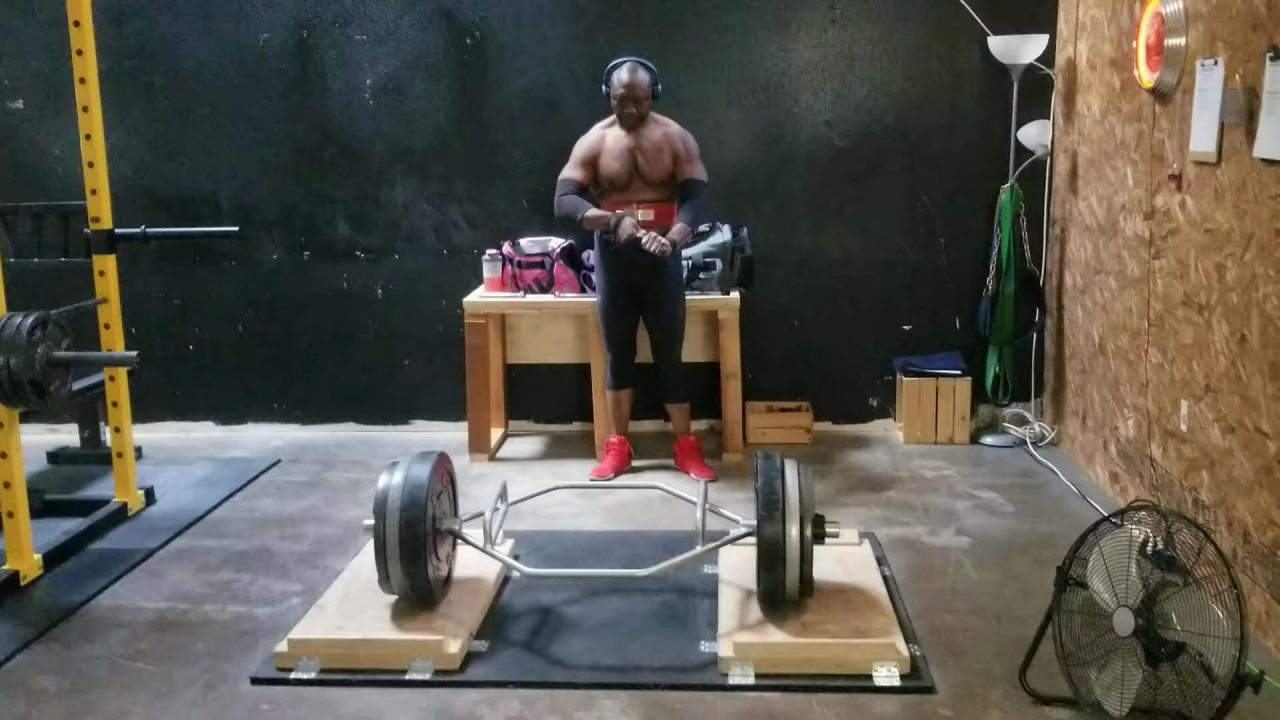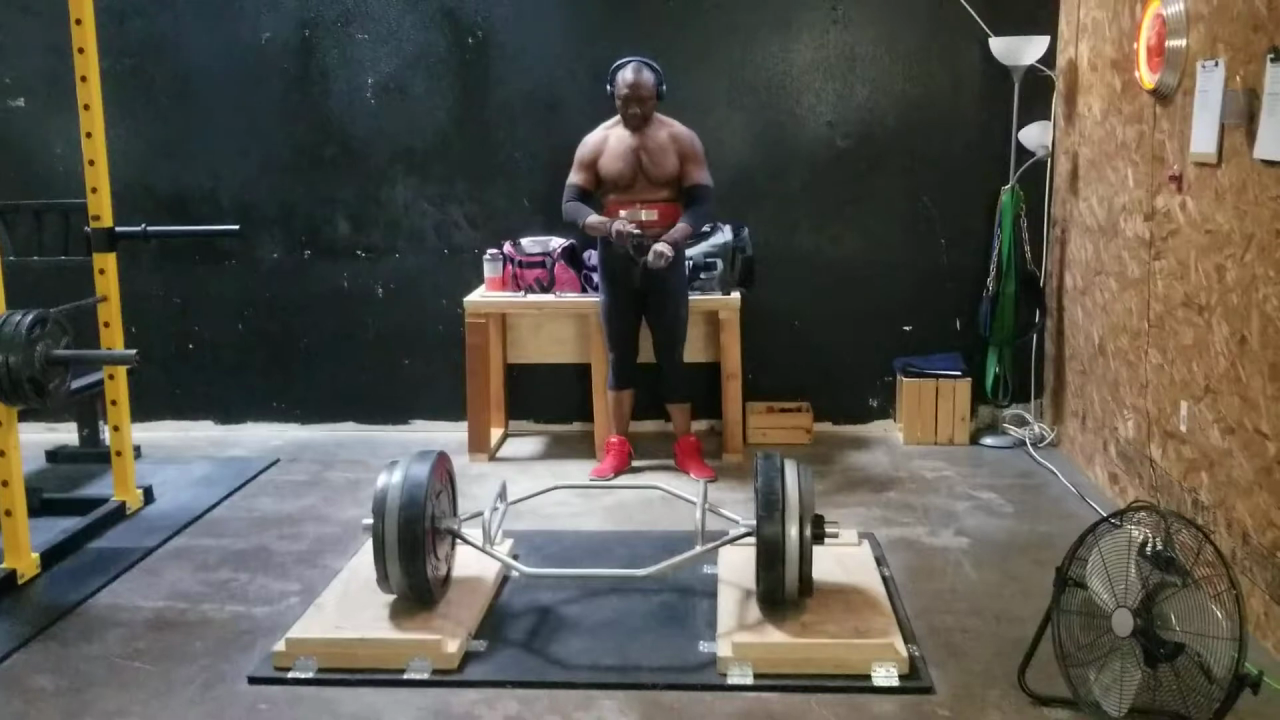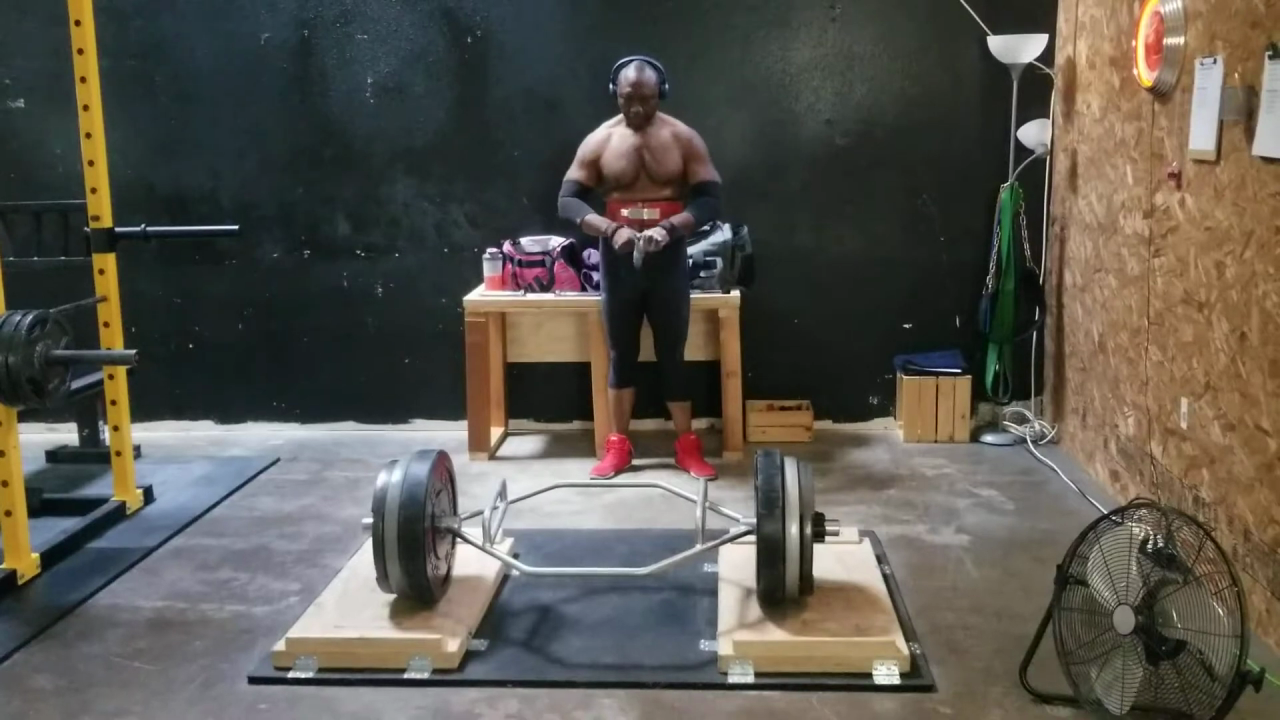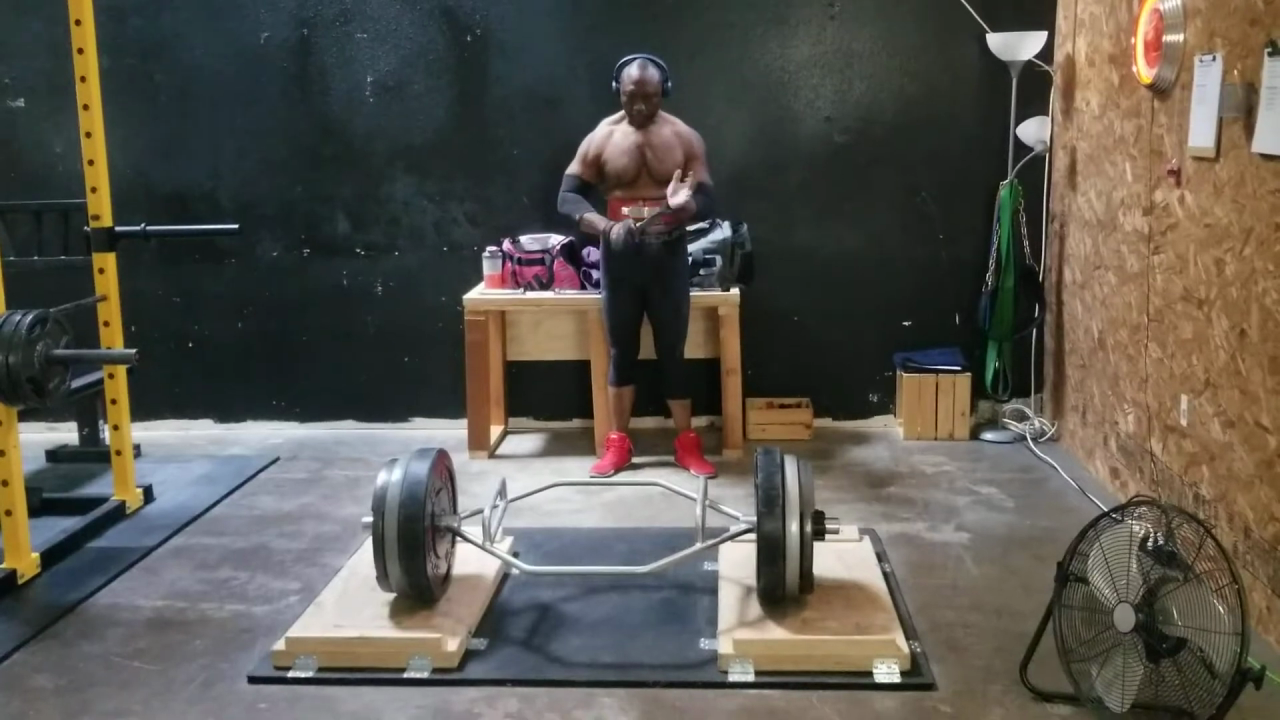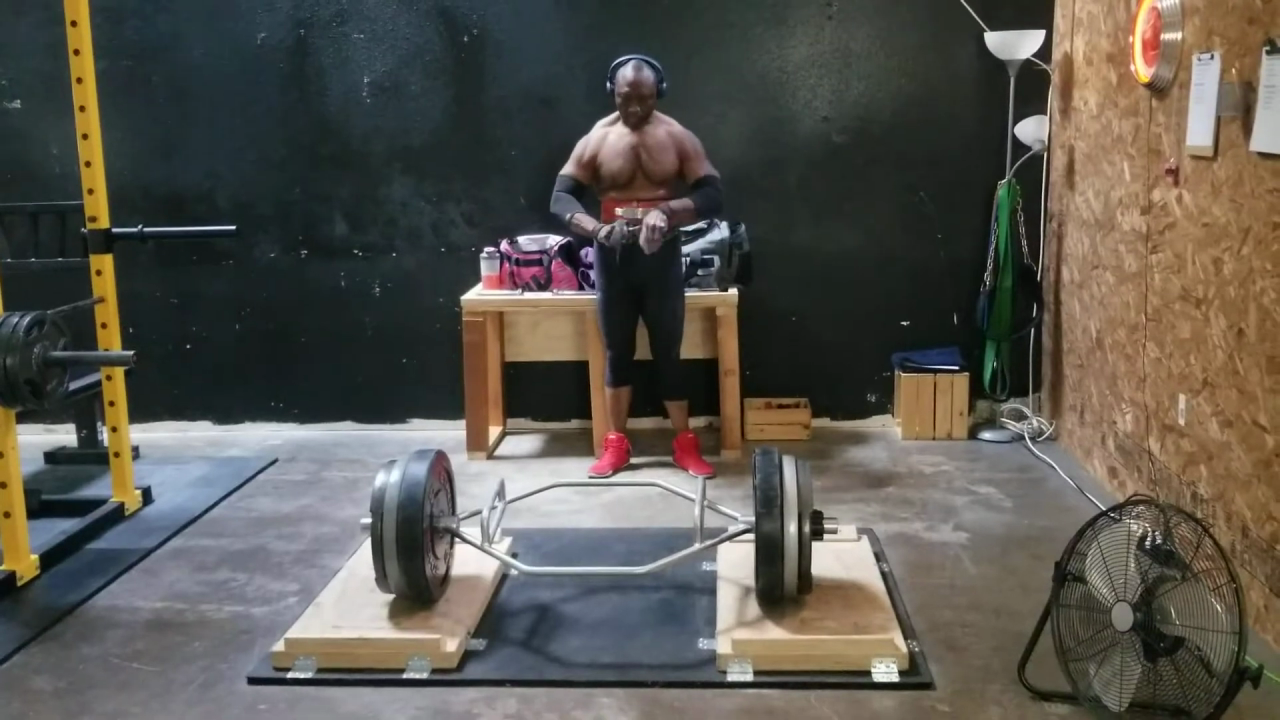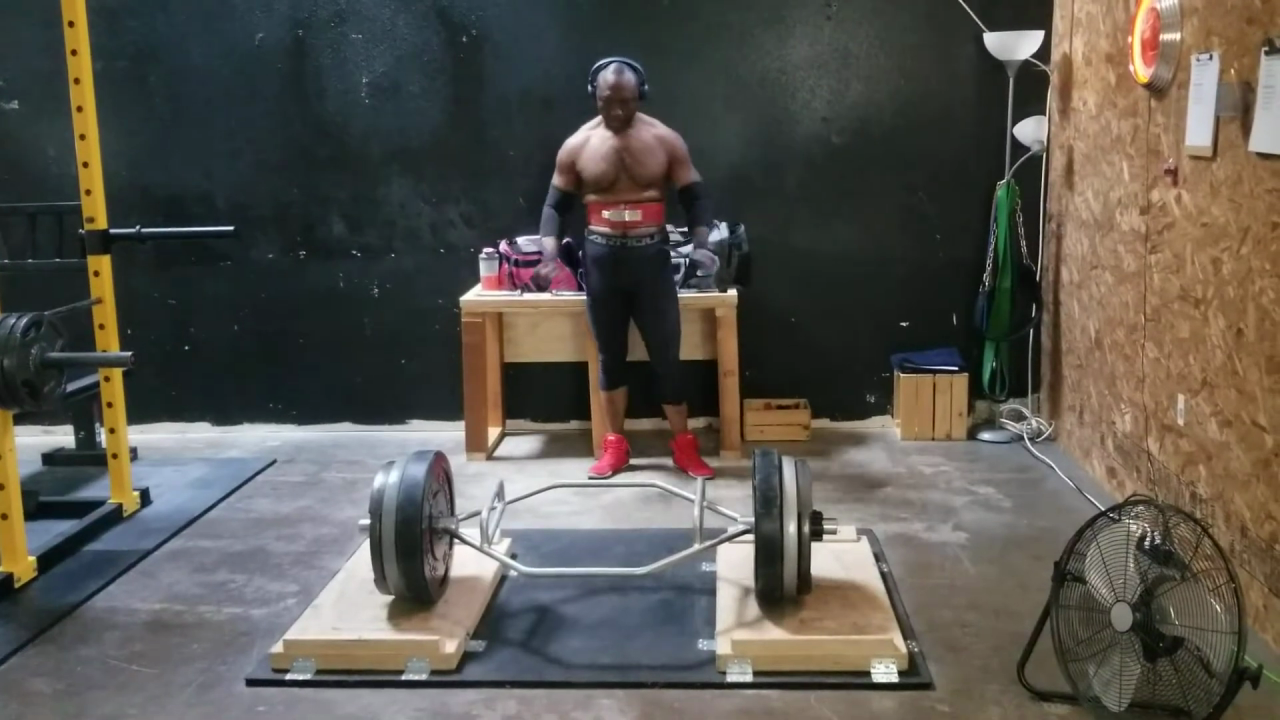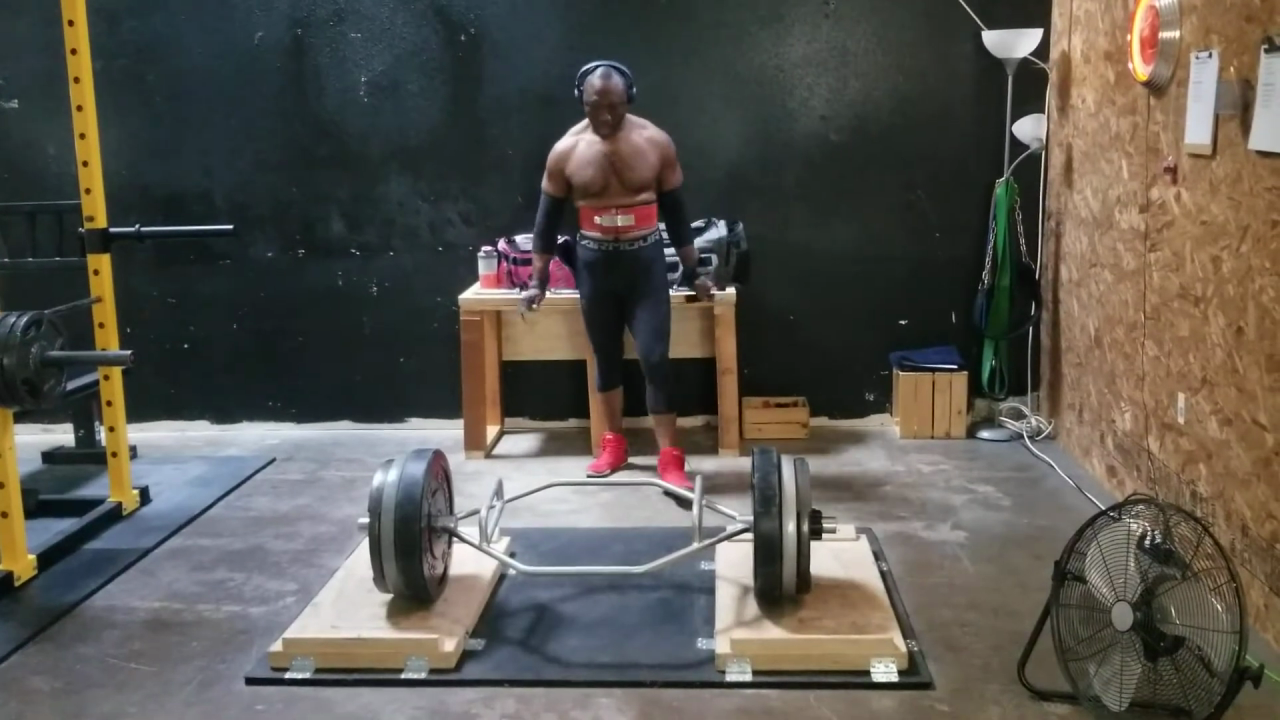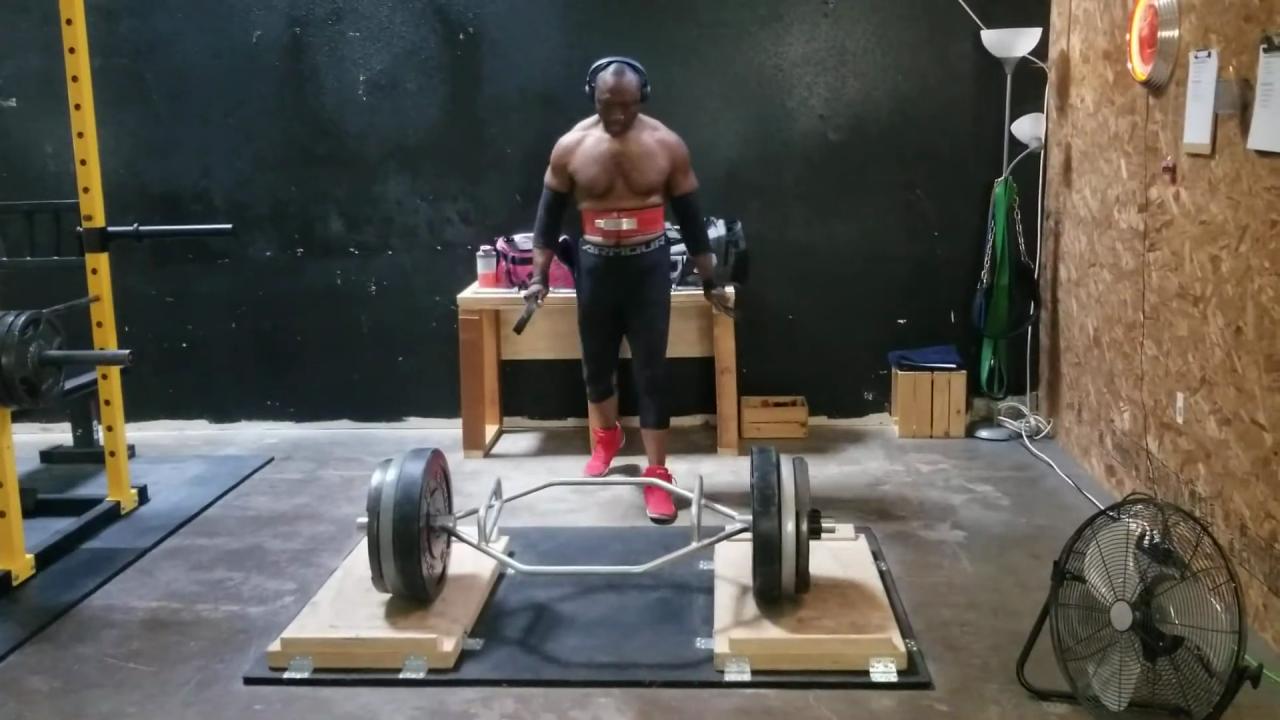
dt=0.3s
person 1, frame 1
left shoulder: (677, 139)
right shoulder: (592, 142)
left elbow: (696, 198)
right elbow: (564, 201)
left wrist: (672, 238)
right wrist: (613, 220)
left hip: (662, 257)
right hip: (613, 258)
left knee: (669, 355)
right knee: (618, 355)
left ankle: (687, 446)
right ankle: (618, 446)
person 1, frame 2
left shoulder: (683, 140)
right shoulder: (595, 143)
left elbow: (701, 204)
right elbow: (571, 205)
left wrist: (672, 241)
right wrist: (607, 224)
left hip: (666, 258)
right hip: (616, 258)
left knee: (671, 355)
right knee: (620, 355)
left ankle: (686, 447)
right ankle: (618, 446)
person 1, frame 3
left shoulder: (685, 139)
right shoulder: (598, 142)
left elbow: (710, 200)
right elbow: (567, 201)
left wrist: (670, 227)
right wrist: (609, 229)
left hip: (669, 257)
right hip: (619, 259)
left knee: (672, 354)
right knee: (621, 353)
left ankle: (687, 445)
right ankle: (618, 445)
person 1, frame 4
left shoulder: (685, 138)
right shoulder: (600, 139)
left elbow: (706, 201)
right elbow: (568, 196)
left wrist: (683, 205)
right wrist: (606, 226)
left hip: (669, 253)
right hip: (620, 255)
left knee: (672, 352)
right knee: (621, 351)
left ankle: (687, 444)
right ankle: (618, 442)
person 1, frame 5
left shoulder: (680, 138)
right shoulder: (595, 140)
left elbow: (713, 196)
right elbow: (561, 196)
left wrist: (667, 211)
right wrist: (595, 228)
left hip: (662, 255)
right hip: (613, 256)
left knee: (668, 353)
right knee: (617, 352)
left ankle: (685, 443)
right ankle: (616, 443)
person 1, frame 6
left shoulder: (666, 141)
right shoulder: (577, 145)
left elbow: (696, 199)
right elbow: (554, 206)
left wrist: (701, 246)
right wrist: (550, 254)
left hip: (650, 257)
right hip: (600, 259)
left knee: (666, 355)
right knee: (610, 355)
left ankle: (684, 444)
right ankle: (615, 445)
person 1, frame 7
left shoulder: (656, 142)
right shoulder: (565, 150)
left elbow: (675, 210)
right elbow: (548, 218)
left wrist: (692, 272)
right wrist: (538, 280)
left hip: (645, 260)
right hip: (594, 262)
left knee: (654, 359)
right knee: (606, 358)
left ankle: (670, 458)
right ankle: (613, 443)
person 1, frame 8
left shoulder: (668, 145)
right shoulder: (570, 147)
left elbow: (689, 215)
right elbow: (550, 213)
left wrist: (709, 280)
right wrist: (539, 275)
left hip: (649, 266)
right hip: (595, 266)
left knee: (649, 372)
right knee: (597, 367)
left ankle: (657, 476)
right ankle: (607, 436)
